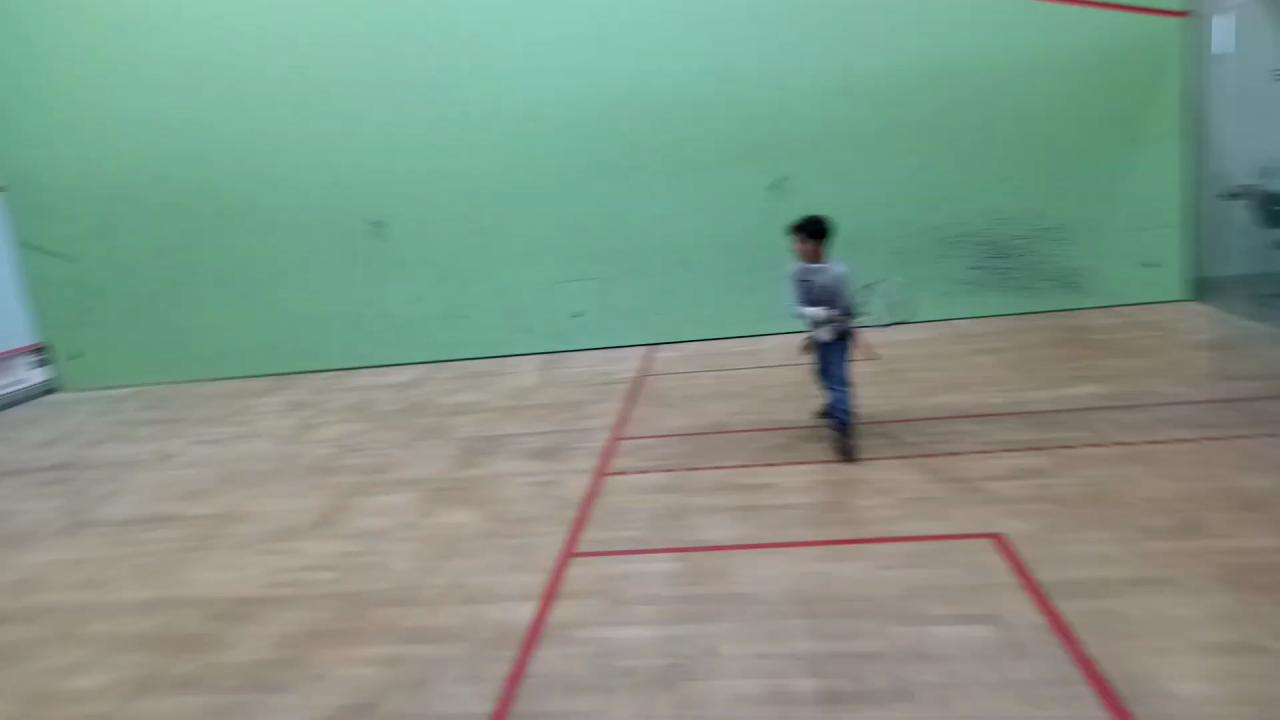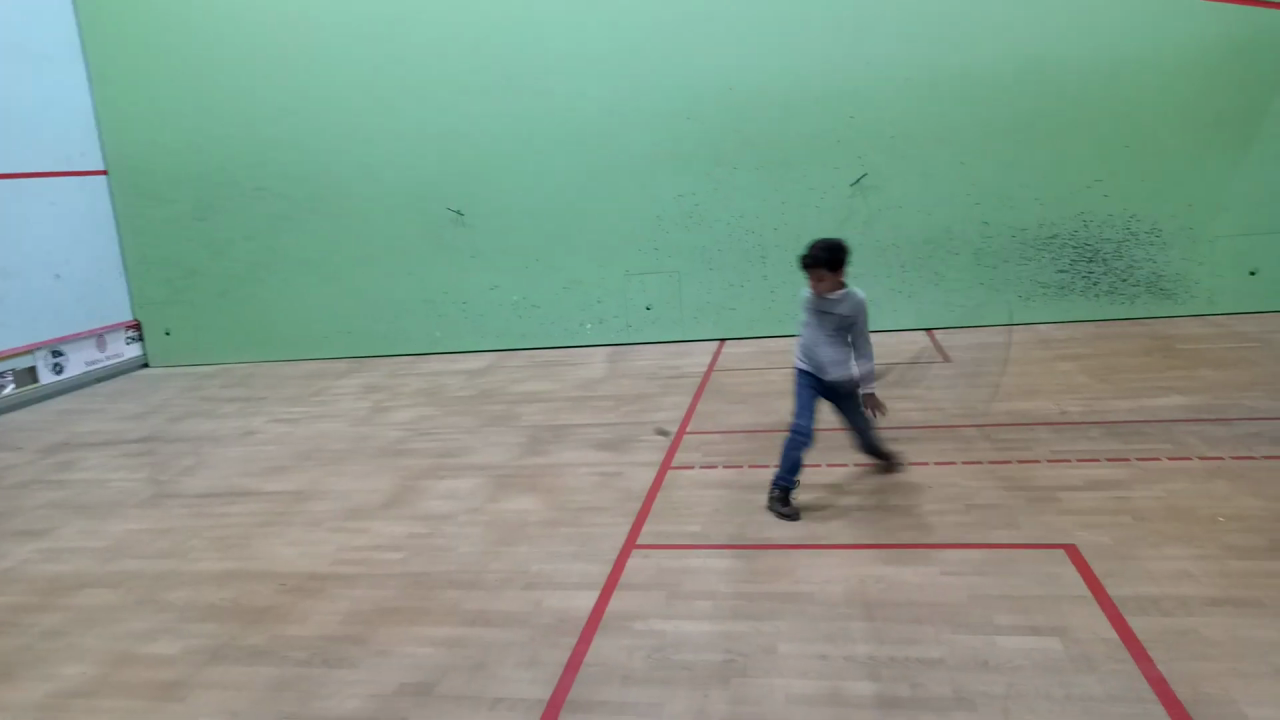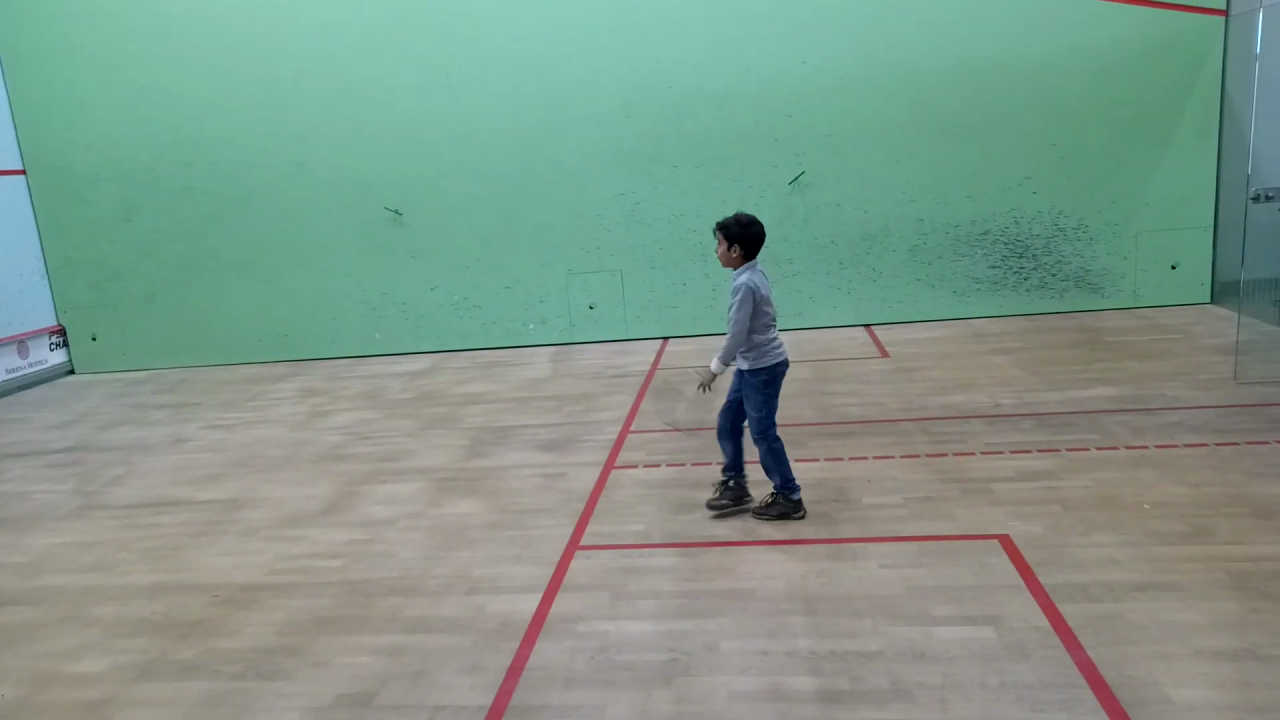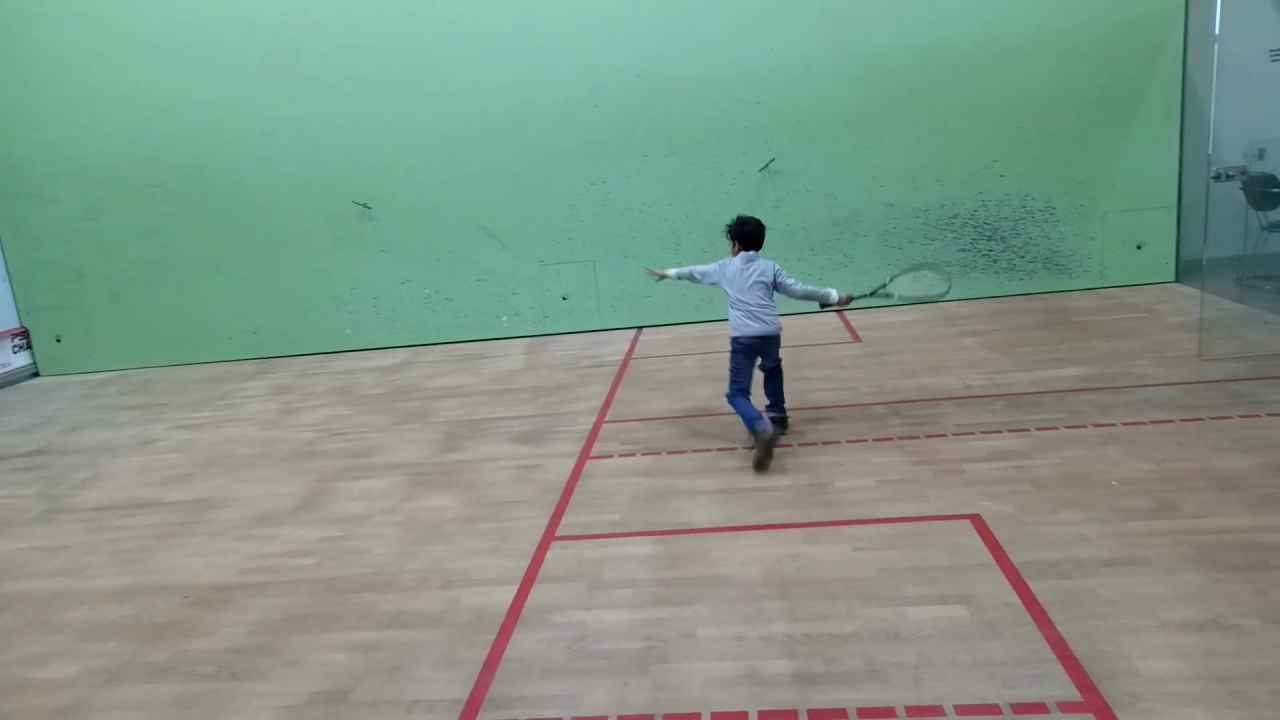
dt=0.7s
person 1, frame 1
left shoulder: (837, 272)
right shoulder: (797, 272)
left elbow: (846, 312)
right elbow: (797, 308)
left wrist: (821, 335)
right wrist: (822, 314)
left hip: (838, 333)
right hip: (820, 333)
left knee: (837, 377)
right knee: (827, 375)
left ankle: (843, 432)
right ankle: (835, 408)
person 1, frame 2
left shoulder: (855, 301)
right shoulder: (810, 300)
left elbow: (862, 345)
right elbow: (815, 342)
left wrist: (868, 388)
right wrist: (844, 374)
left hip: (844, 375)
right hip: (810, 371)
left knee: (858, 420)
right knee: (801, 429)
left ankle: (873, 449)
right ankle: (780, 491)
person 1, frame 3
left shoulder: (745, 284)
right shoulder: (755, 276)
left elbow: (736, 335)
left wrist: (715, 369)
left hip: (764, 365)
right hip: (753, 363)
left knee: (763, 431)
right knee: (728, 420)
left ankle: (789, 497)
right ankle: (734, 483)
person 1, frame 4
left shoulder: (726, 267)
right shoulder: (770, 268)
left elbow: (696, 272)
right elbow: (797, 290)
left wrist: (669, 273)
right wrist: (833, 296)
left hip: (743, 336)
right hip: (770, 333)
left knee: (737, 393)
right knee: (772, 368)
left ankle: (762, 429)
right ankle: (777, 416)
